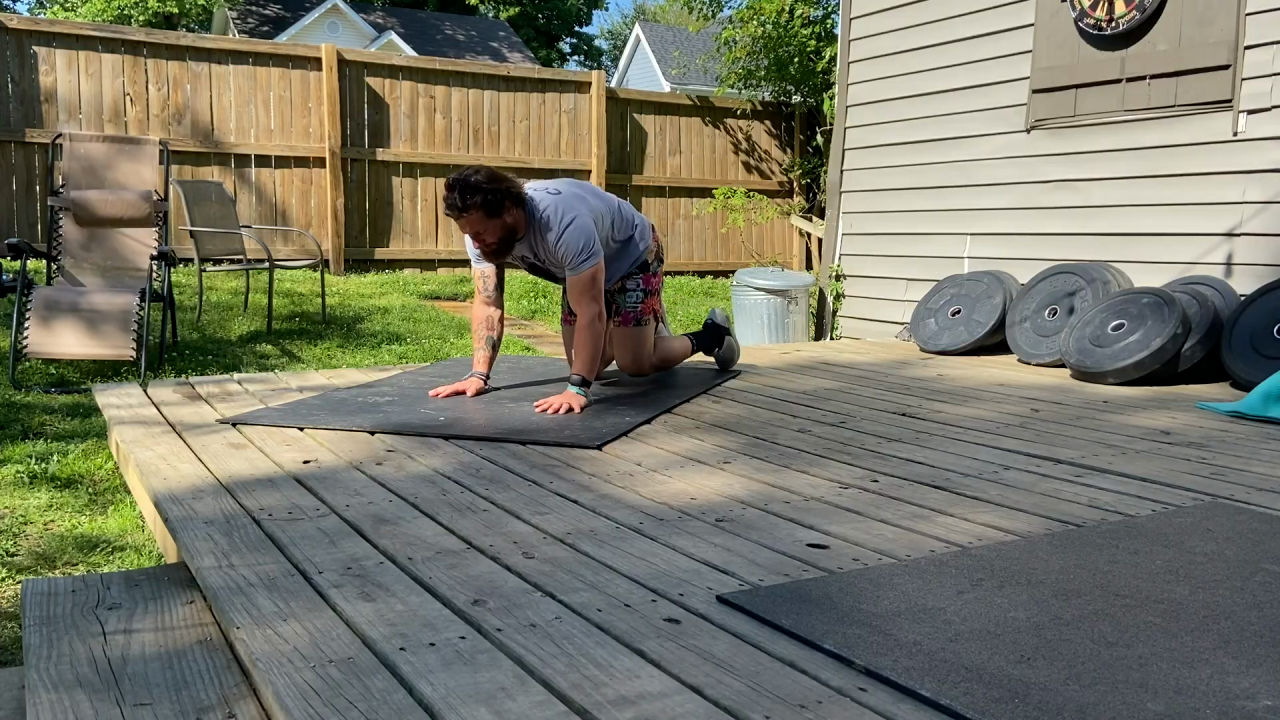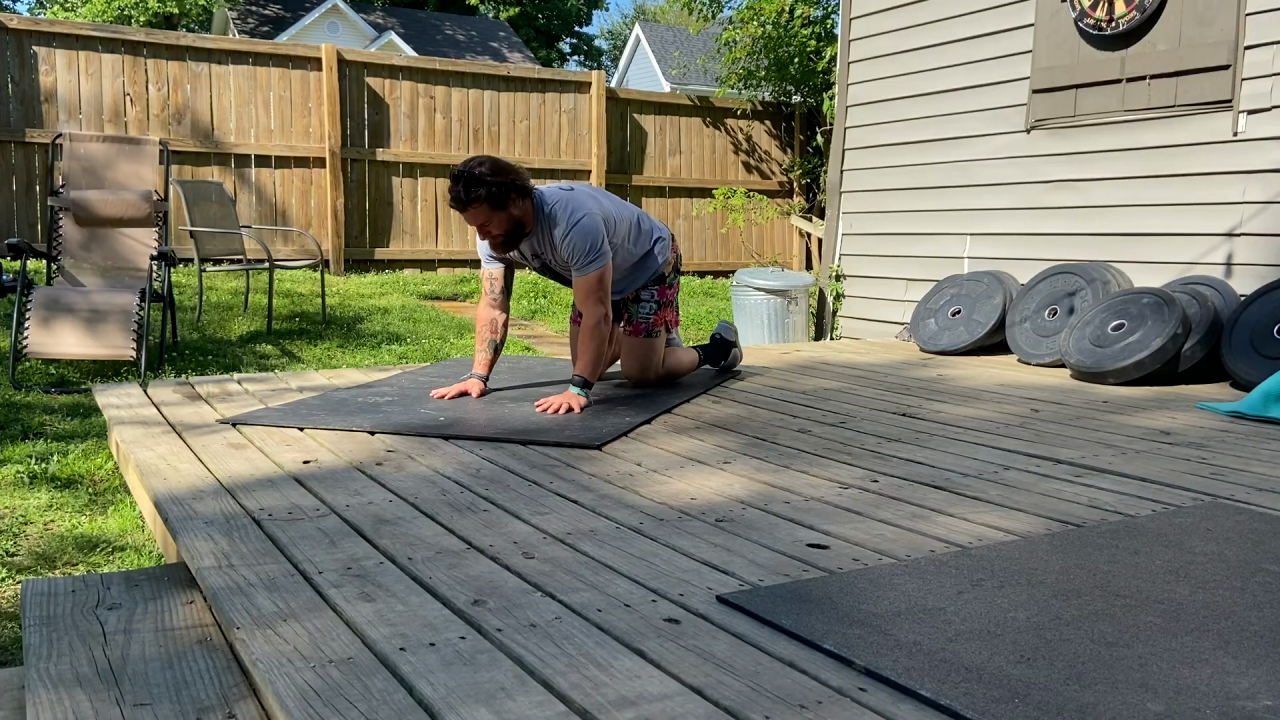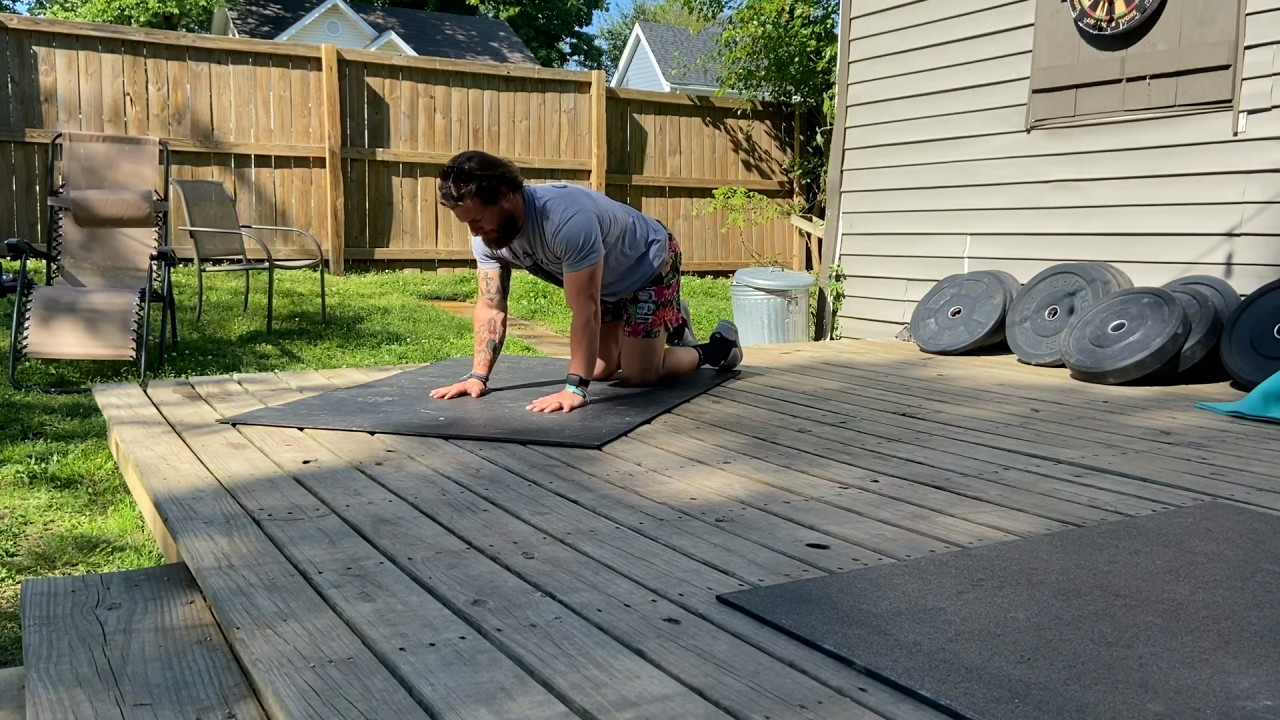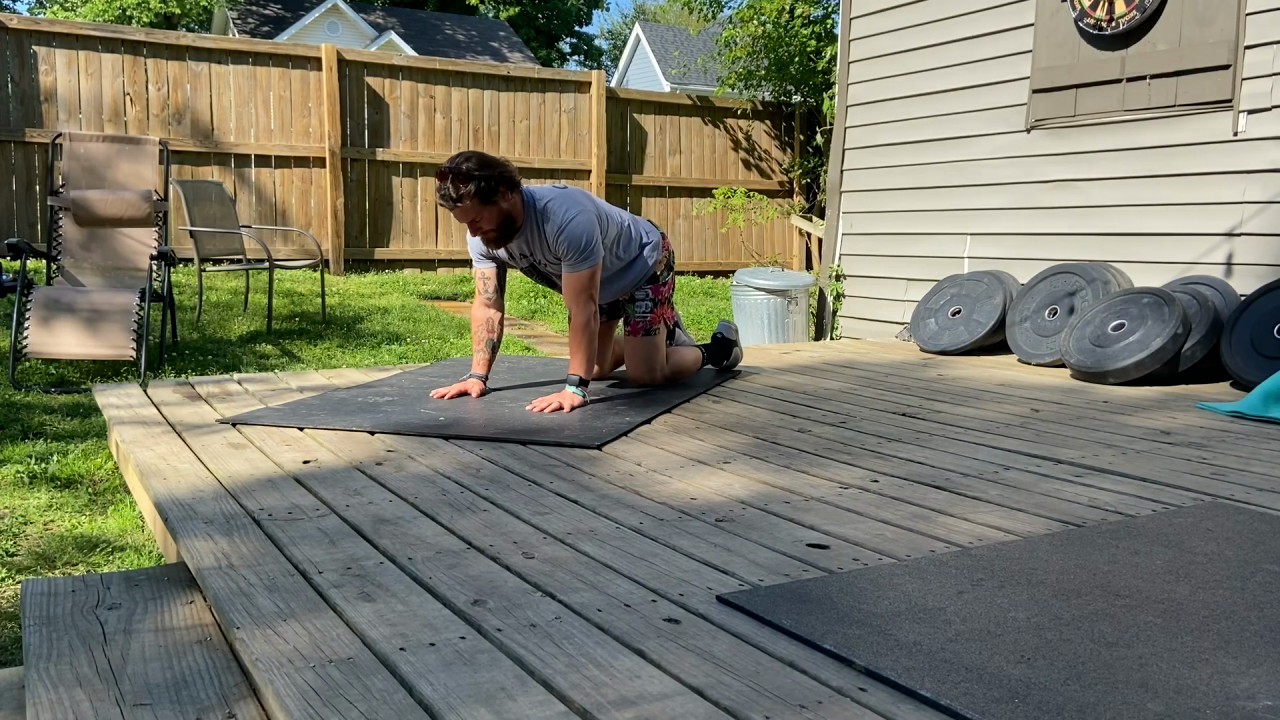
dt=0.5s
person 1, frame 1
left shoulder: (564, 223)
right shoulder: (481, 231)
left elbow: (589, 312)
right elbow: (487, 306)
left wrist: (576, 389)
right wrist: (478, 374)
left hip: (632, 255)
right hip: (585, 272)
left knee: (635, 363)
right knee: (586, 365)
left ankle: (712, 335)
right ankle: (637, 327)
person 1, frame 2
left shoulder: (574, 221)
right shoulder: (492, 234)
left elbow: (596, 312)
right elbow: (493, 307)
left wrist: (578, 389)
right wrist: (478, 376)
left hip: (650, 265)
right hip: (600, 274)
left knee: (640, 374)
right knee: (588, 364)
left ankle: (718, 348)
right ankle: (651, 332)
person 1, frame 3
left shoulder: (566, 219)
right shoulder: (487, 236)
left elbow: (585, 310)
right elbow: (490, 307)
left wrist: (575, 388)
right wrist: (478, 376)
left hip: (649, 262)
right hip: (604, 278)
left knee: (640, 375)
right knee: (599, 370)
left ankle: (718, 346)
right ankle: (671, 326)
person 1, frame 4
left shoulder: (566, 217)
right shoulder: (481, 236)
left elbow: (583, 310)
right elbow: (487, 306)
left wrist: (575, 388)
right wrist: (477, 376)
left hip: (644, 263)
right hip: (598, 278)
left knee: (646, 375)
right knee: (595, 367)
left ankle: (719, 347)
right ankle: (664, 332)
